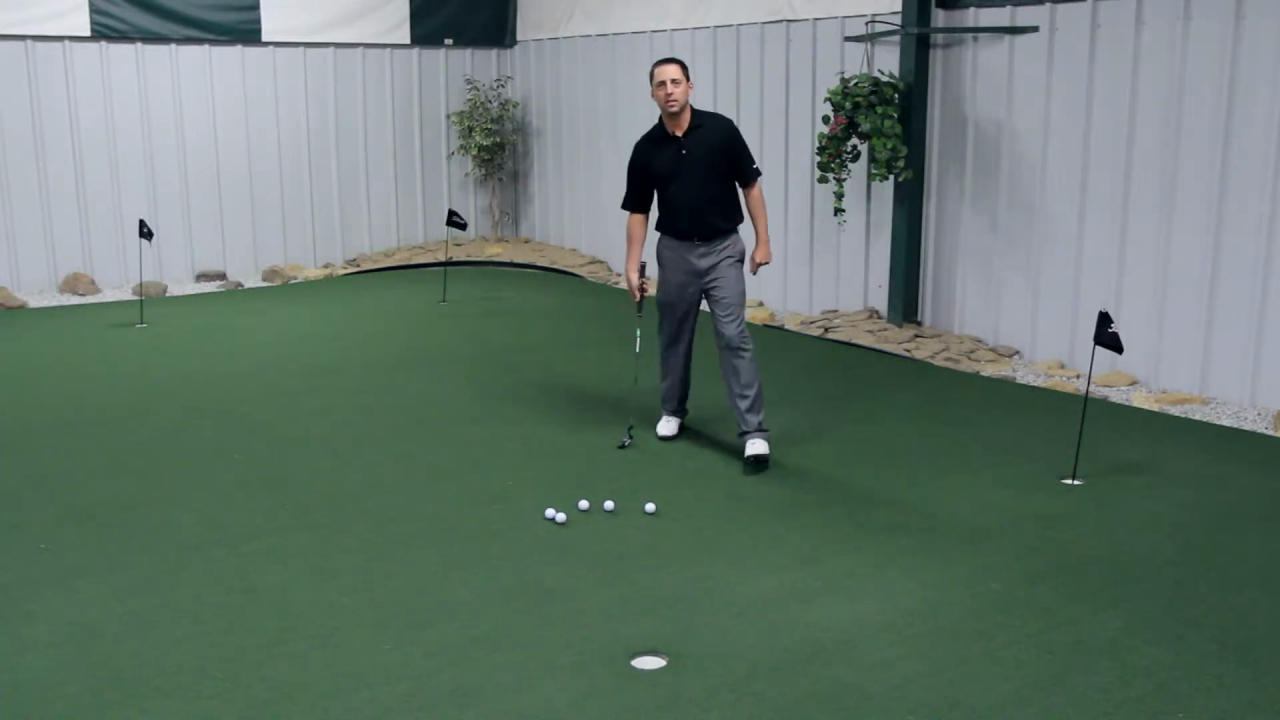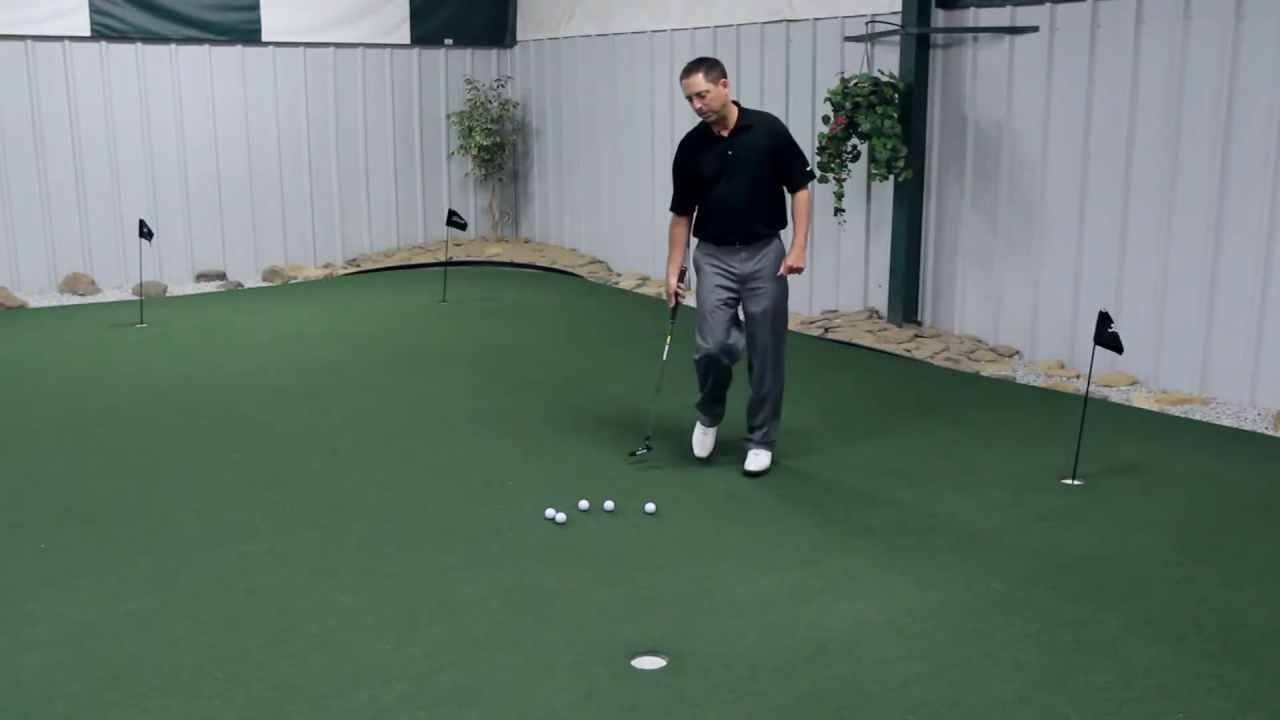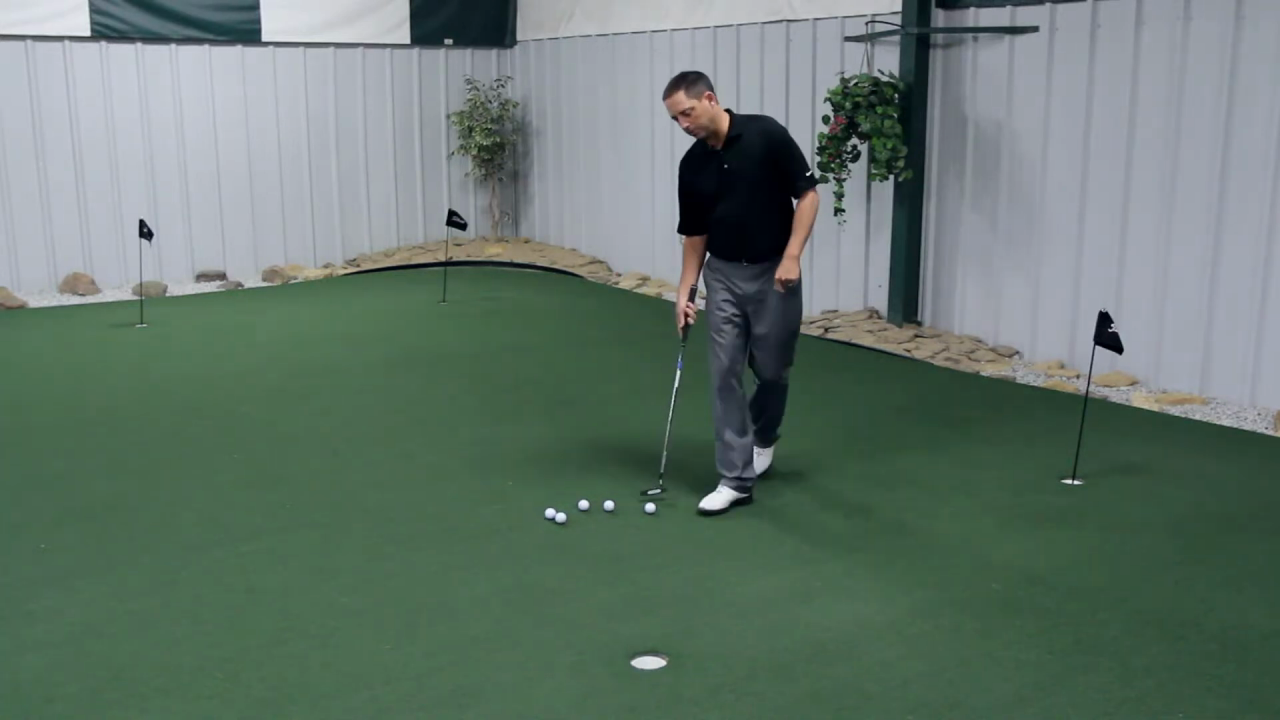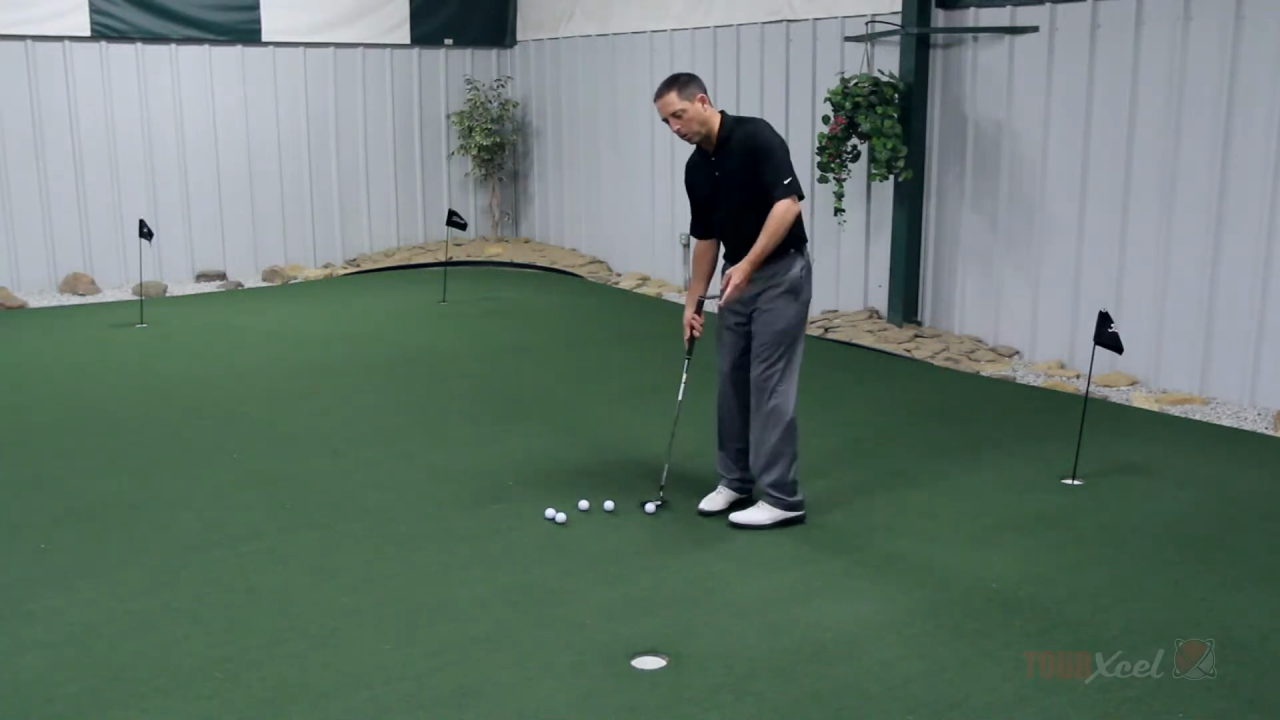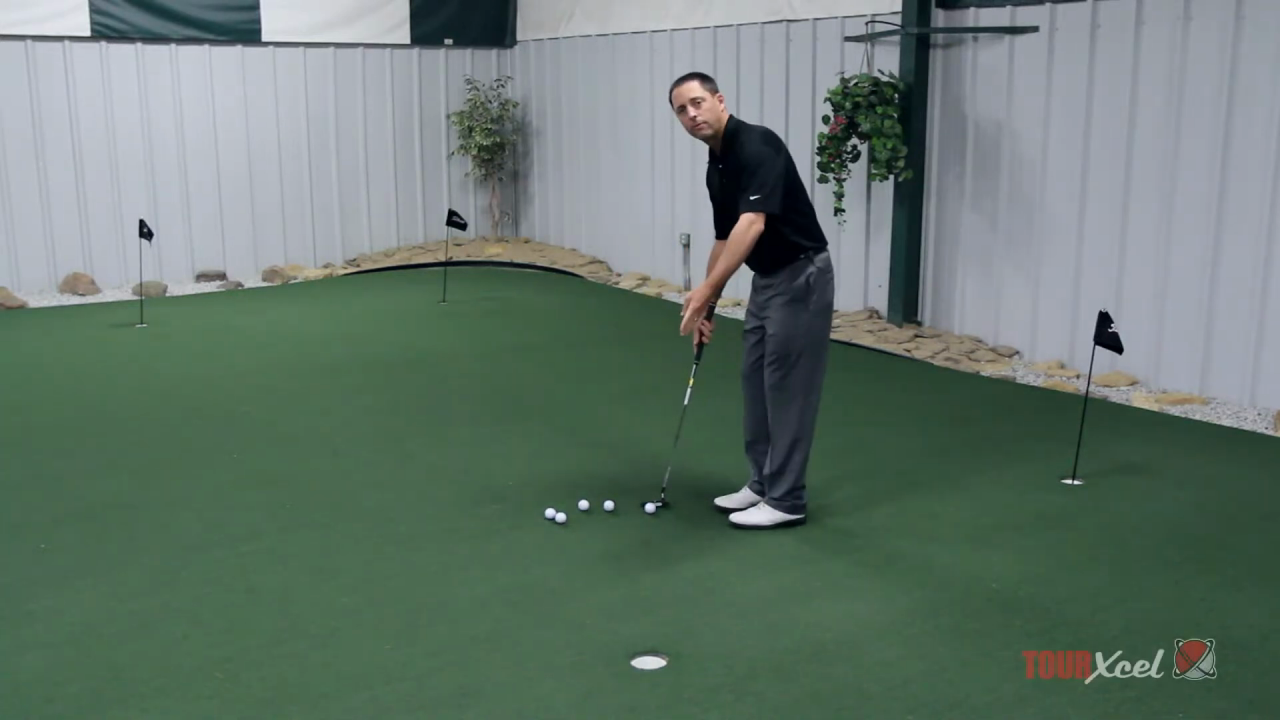
dt=0.4s
person 1, frame 1
left shoulder: (721, 129)
right shoulder: (646, 148)
left elbow: (750, 185)
right elbow: (637, 210)
left wrist: (762, 239)
right wrist: (632, 265)
left hip: (724, 249)
right hip: (675, 251)
left knee: (734, 338)
right knee: (674, 337)
left ankle: (754, 431)
right ankle: (674, 410)
person 1, frame 2
left shoulder: (769, 130)
right shoulder: (690, 147)
left elbow: (801, 188)
right elbow: (682, 214)
left wrist: (798, 246)
right wrist: (673, 270)
left hip: (765, 256)
right hip: (713, 257)
left knee: (766, 352)
right knee: (712, 347)
left ankle: (760, 440)
right ankle: (709, 414)
person 1, frame 3
left shoulder: (767, 134)
right shoulder: (691, 164)
left elbow: (808, 194)
right elbow: (694, 233)
left wrist: (791, 256)
right wrist: (684, 291)
left hip: (773, 273)
right hip: (723, 275)
left knee: (771, 368)
right knee: (725, 373)
left ankle: (763, 437)
right ankle: (735, 478)
person 1, frame 4
left shoulder: (757, 137)
right shoulder: (696, 167)
left elbow: (788, 204)
right elbow: (706, 238)
left wrist: (747, 265)
right wrist: (692, 301)
left hip: (782, 274)
right hip: (738, 281)
left knee: (770, 384)
right knee: (732, 381)
left ankle: (782, 496)
right ankle: (736, 480)
person 1, frame 5
left shoulder: (756, 145)
right shoulder: (716, 166)
left elbow: (753, 225)
right elbow: (725, 239)
left wrist: (707, 289)
right wrist: (704, 305)
left hip: (800, 277)
right hip: (766, 280)
left knee: (788, 388)
right knee: (756, 383)
left ankle: (787, 500)
right ankle: (764, 483)
